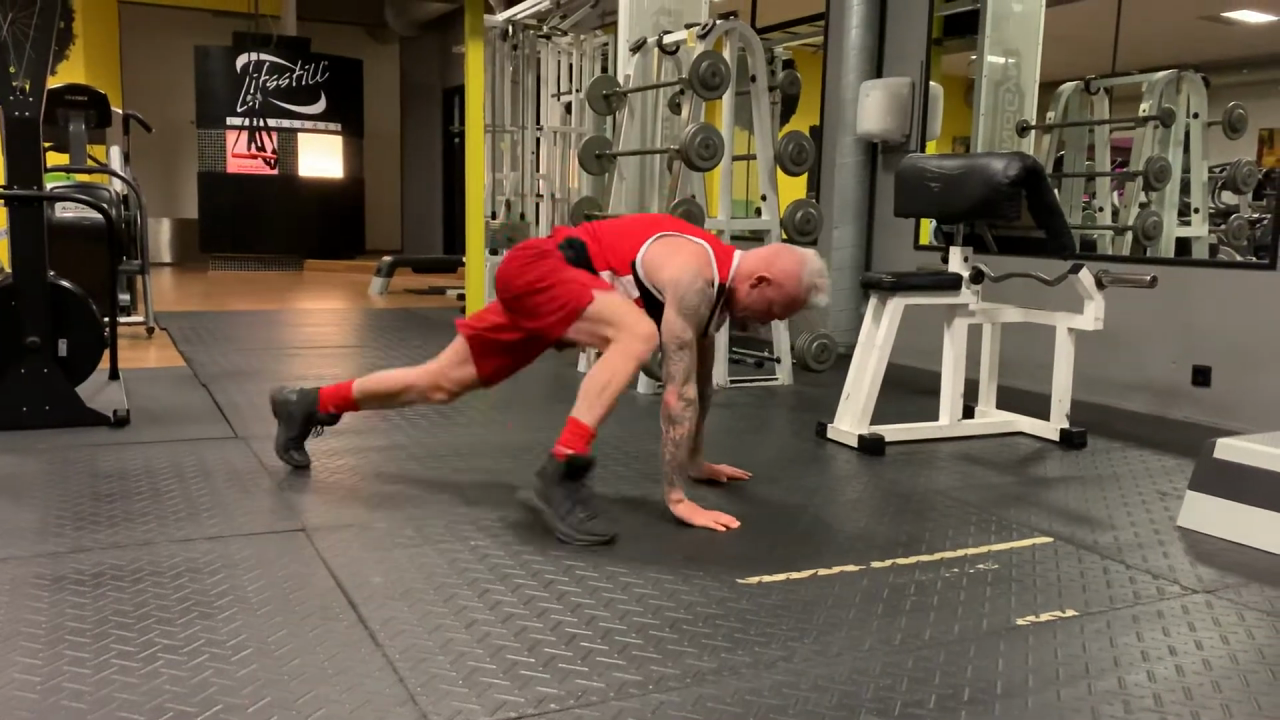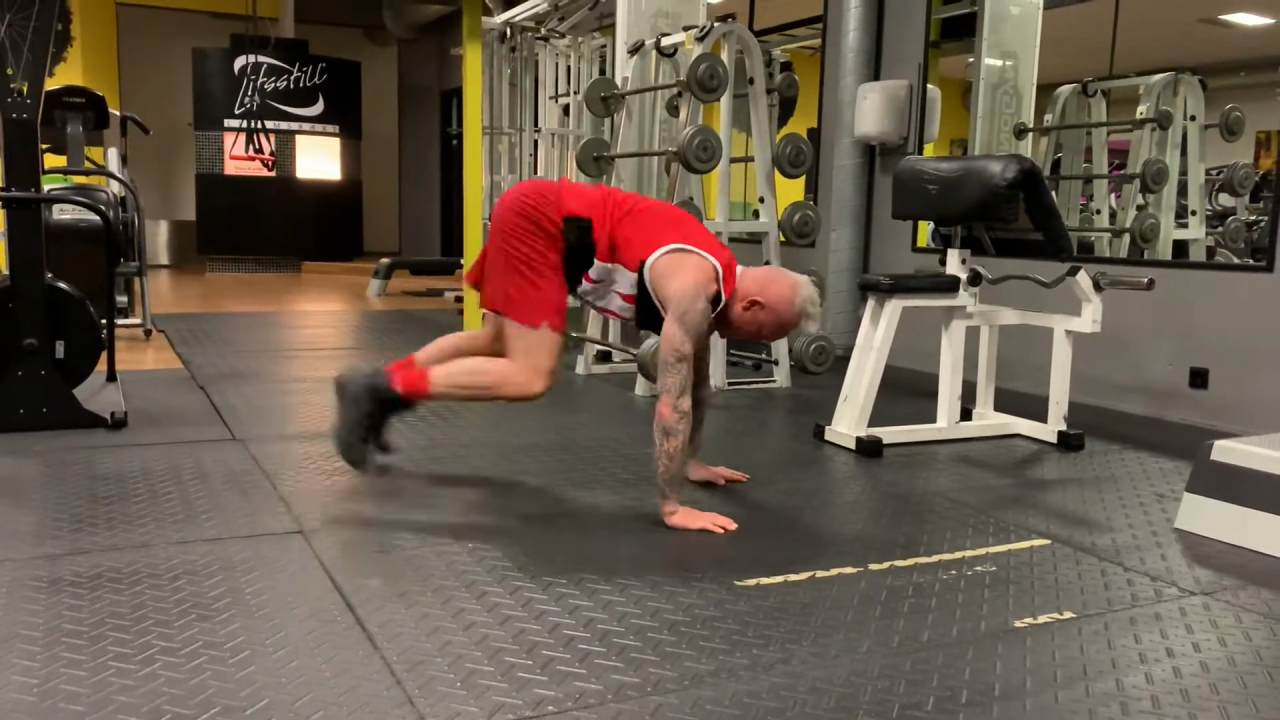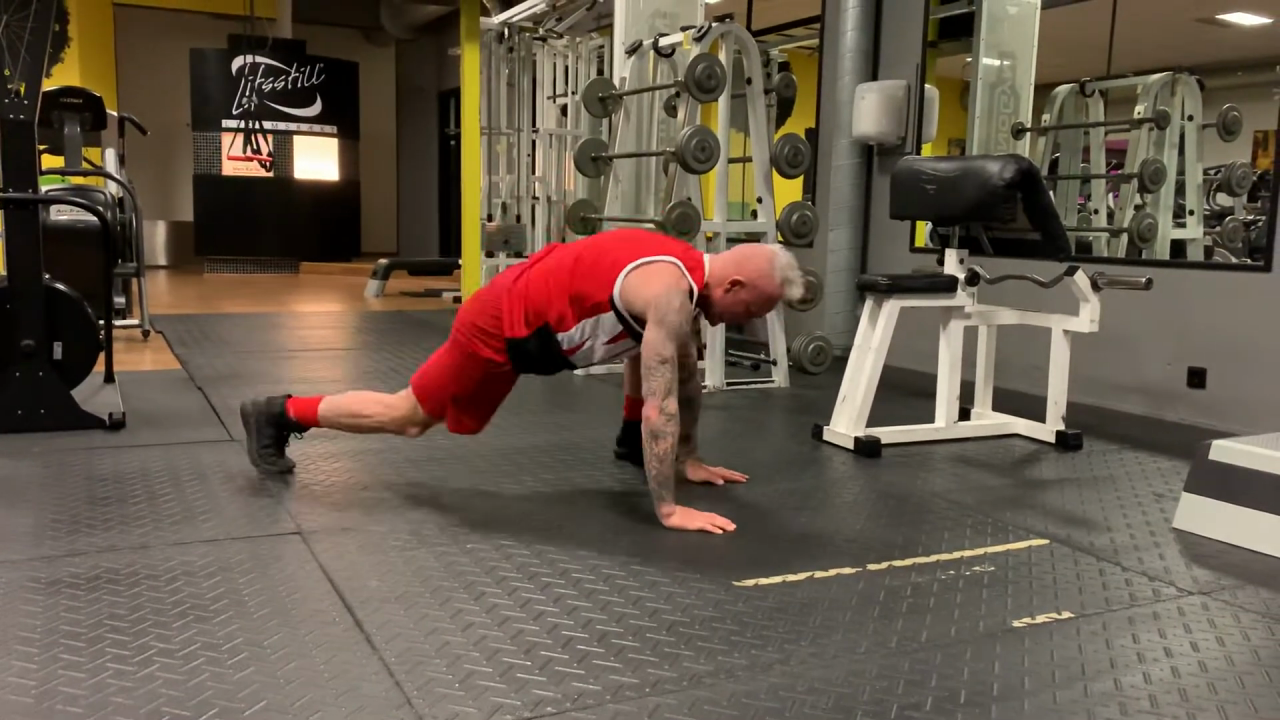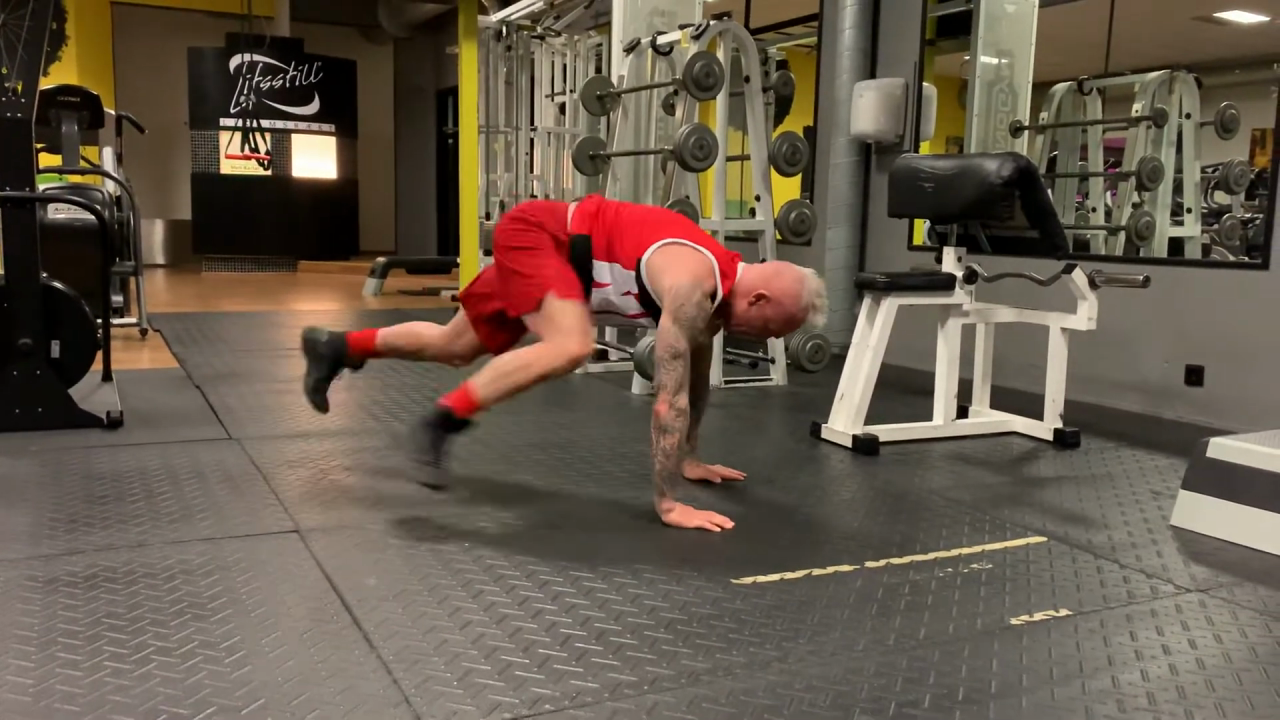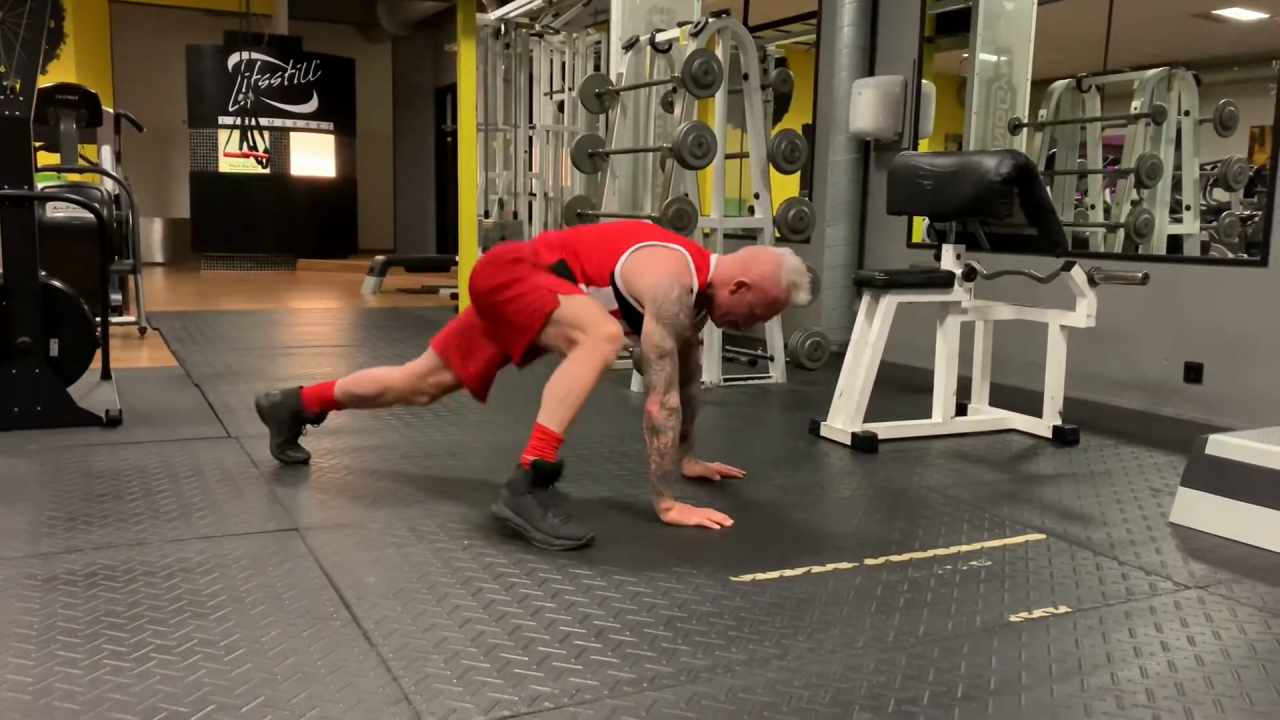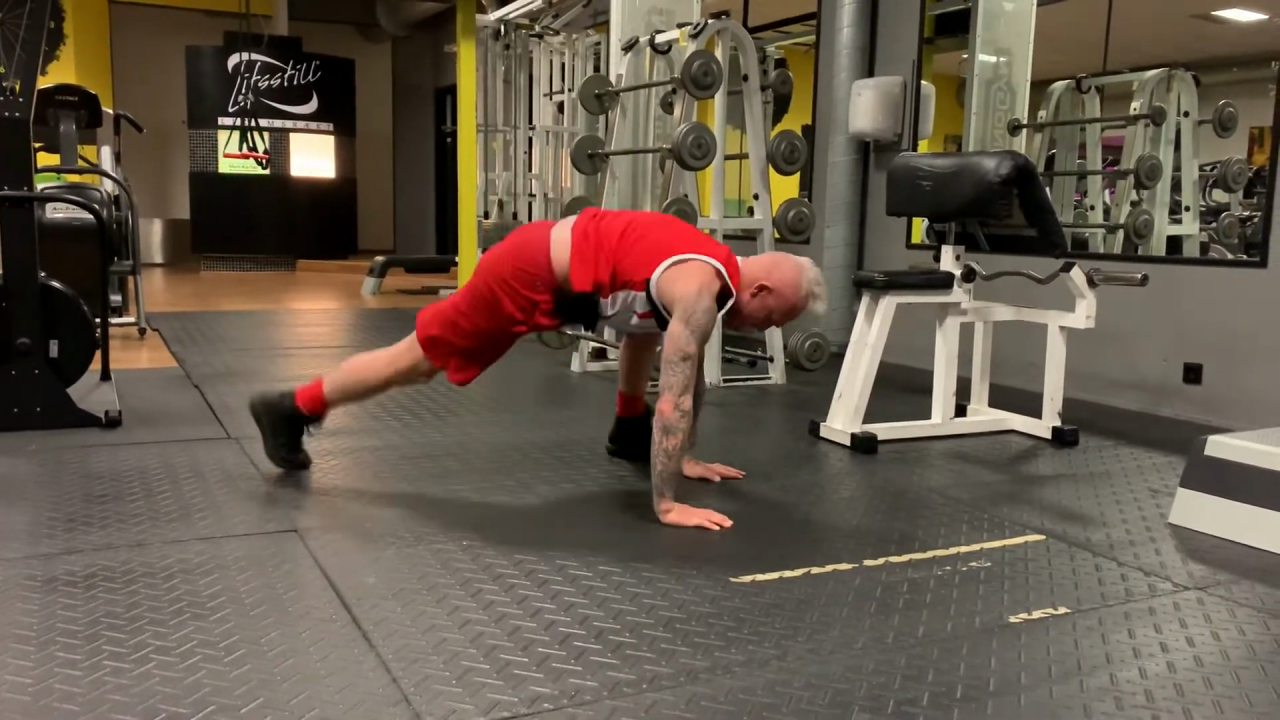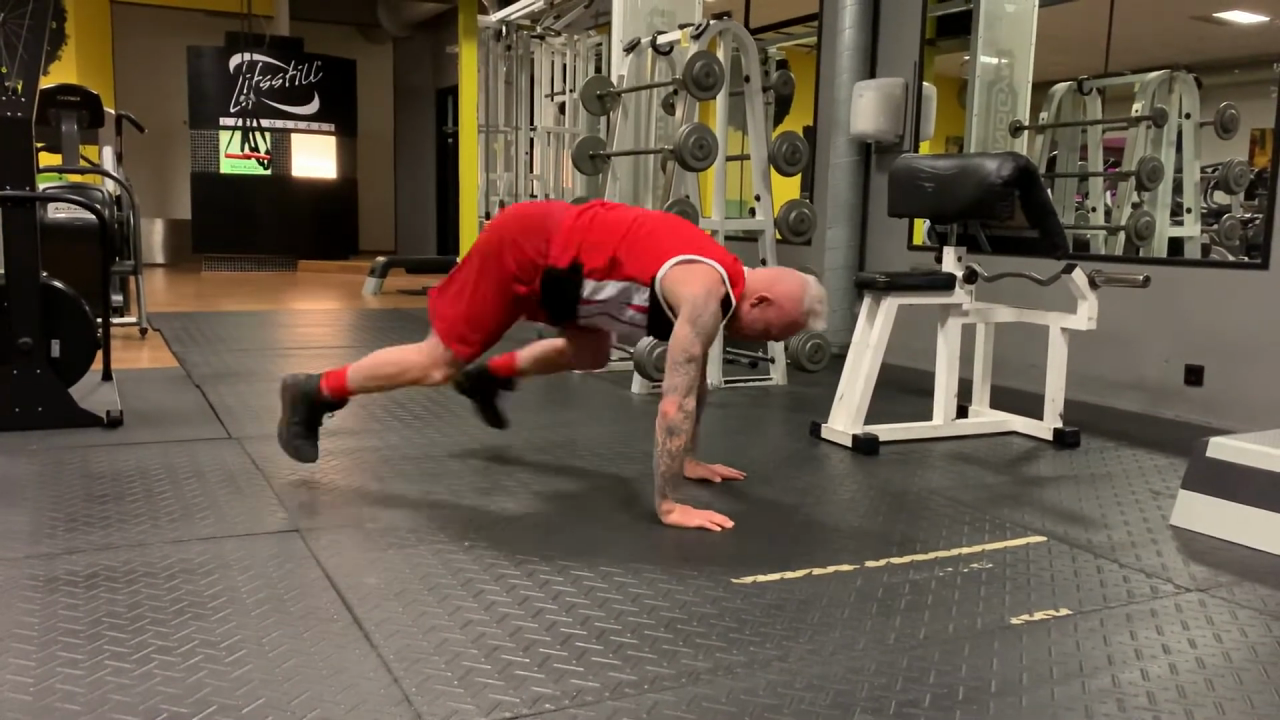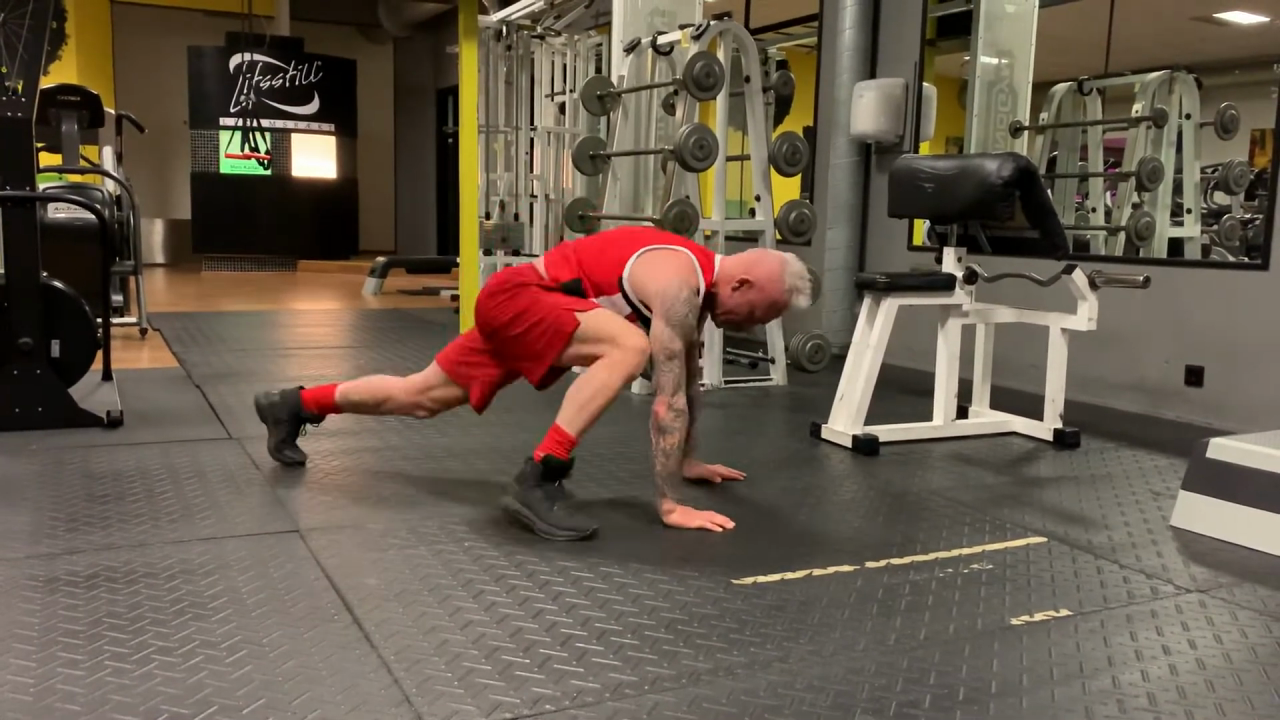
dt=0.4s
person 1, frame 1
left shoulder: (716, 278)
right shoulder: (691, 273)
left elbow: (701, 373)
right elbow: (680, 390)
left wrist: (697, 459)
right wrist: (678, 495)
left hip: (555, 284)
right hip: (535, 271)
left knee: (440, 383)
right knee: (640, 336)
left ankle: (308, 406)
right ankle: (561, 476)
person 1, frame 2
left shoulder: (720, 283)
right shoulder: (699, 289)
left elbow: (697, 374)
right elbow: (674, 398)
left wrist: (690, 460)
right wrist: (673, 505)
left hip: (555, 218)
right hip: (538, 218)
left knee: (505, 340)
right knee: (529, 377)
left ankle: (380, 387)
right ankle: (376, 393)
person 1, frame 3
left shoulder: (689, 276)
right shoulder: (670, 292)
left elbow: (686, 375)
right elbow: (660, 403)
left wrist: (689, 459)
right wrist: (669, 508)
left hip: (529, 297)
right hip: (501, 326)
left knee: (651, 335)
right knee: (408, 417)
left ankle: (634, 437)
right ankle: (276, 414)
person 1, frame 4
left shoulder: (718, 284)
right shoulder: (690, 286)
left elbow: (696, 376)
right elbow: (671, 396)
left wrist: (690, 460)
right wrist: (669, 501)
left hip: (560, 249)
right hip: (533, 230)
left knee: (456, 346)
right knee: (570, 348)
left ankle: (340, 347)
right ankle: (444, 420)
person 1, frame 5
left shoulder: (698, 283)
right shoulder: (672, 285)
left elbow: (686, 374)
right elbow: (662, 395)
left wrist: (683, 459)
right wrist: (668, 502)
left hip: (531, 283)
right hip: (509, 275)
left knee: (421, 385)
right knee: (601, 343)
left ankle: (293, 407)
right ankle: (528, 485)
person 1, frame 6
left shoulder: (714, 269)
right shoulder: (703, 288)
left elbow: (691, 373)
right elbow: (675, 396)
left wrist: (687, 456)
right wrist: (667, 504)
left hip: (553, 249)
right hip: (527, 277)
left knee: (661, 324)
right knee: (416, 361)
left ankle: (629, 431)
right ankle: (288, 408)
person 1, frame 7
left shoulder: (712, 281)
right shoulder: (705, 290)
left elbow: (689, 378)
right elbow: (676, 398)
left wrist: (684, 461)
right wrist: (667, 504)
left hip: (550, 244)
right hip: (525, 249)
left knee: (595, 355)
right knee: (438, 363)
left ankle: (491, 378)
right ankle: (311, 393)
person 1, frame 8
left shoulder: (699, 279)
right shoulder: (678, 283)
left elbow: (686, 378)
right elbow: (667, 398)
left wrist: (687, 460)
right wrist: (670, 503)
left hip: (533, 310)
right hip: (514, 300)
left knee: (420, 397)
right knee: (630, 347)
left ankle: (293, 405)
right ankle: (540, 479)
